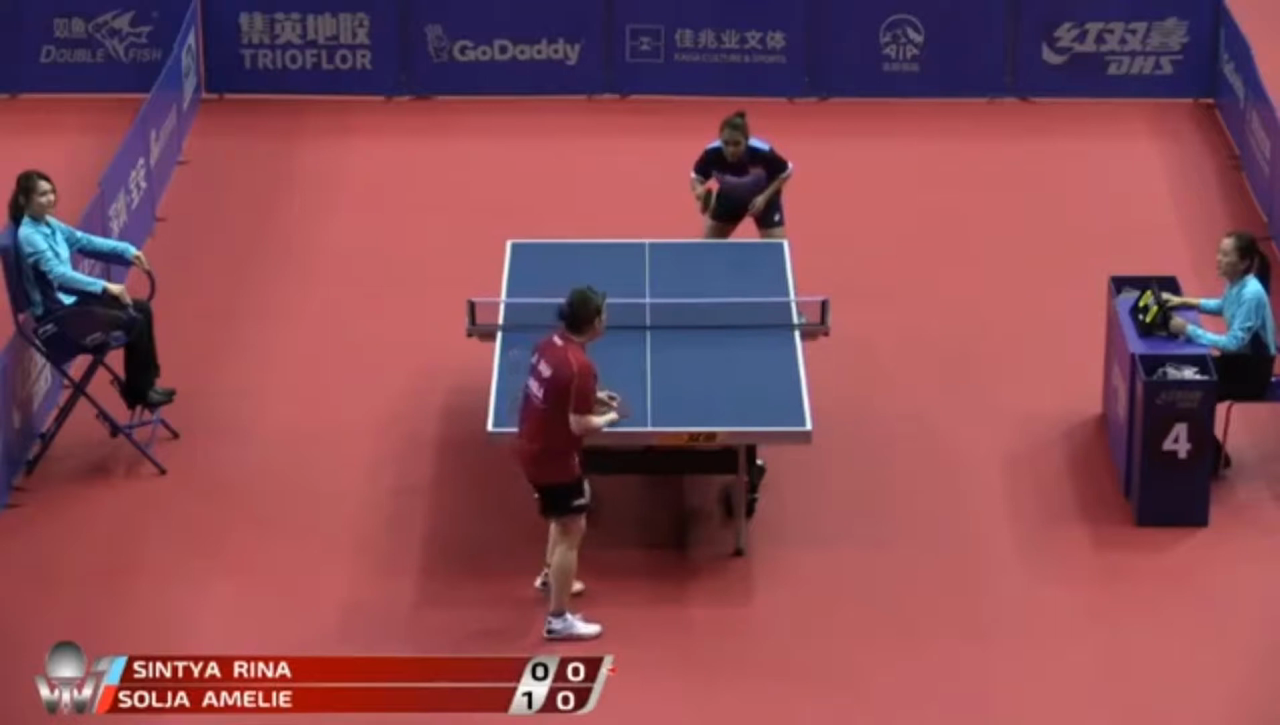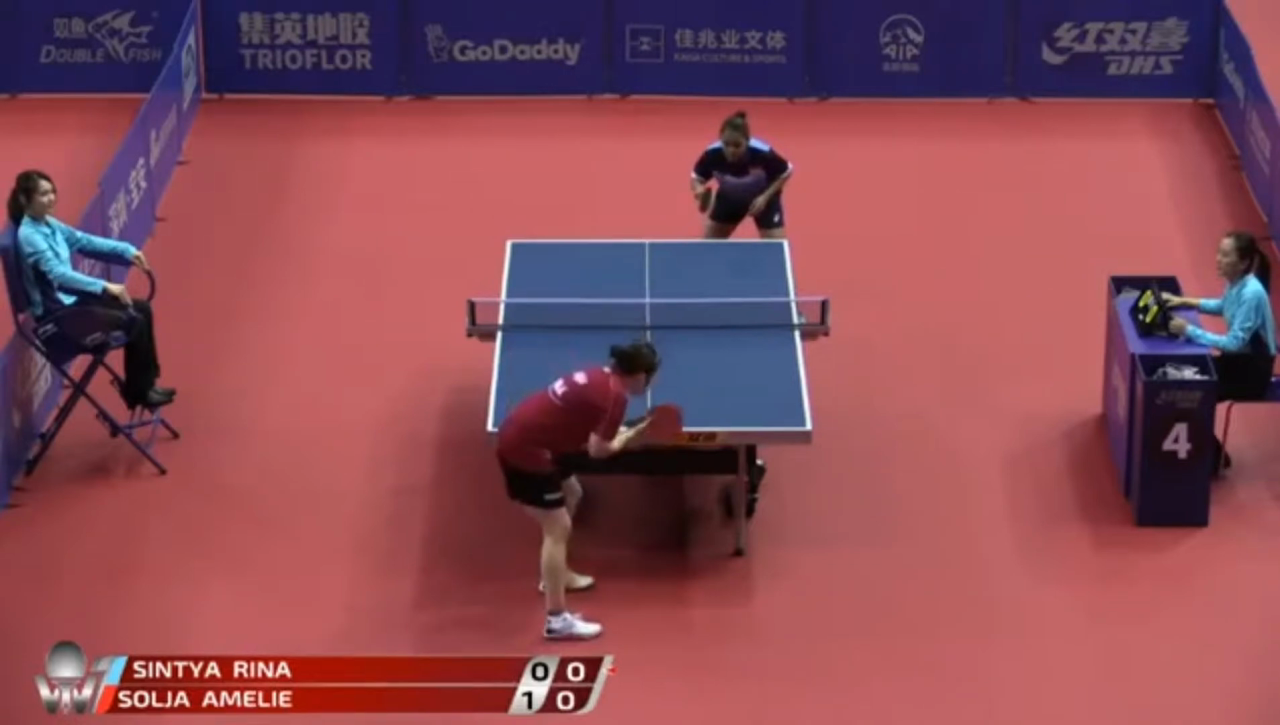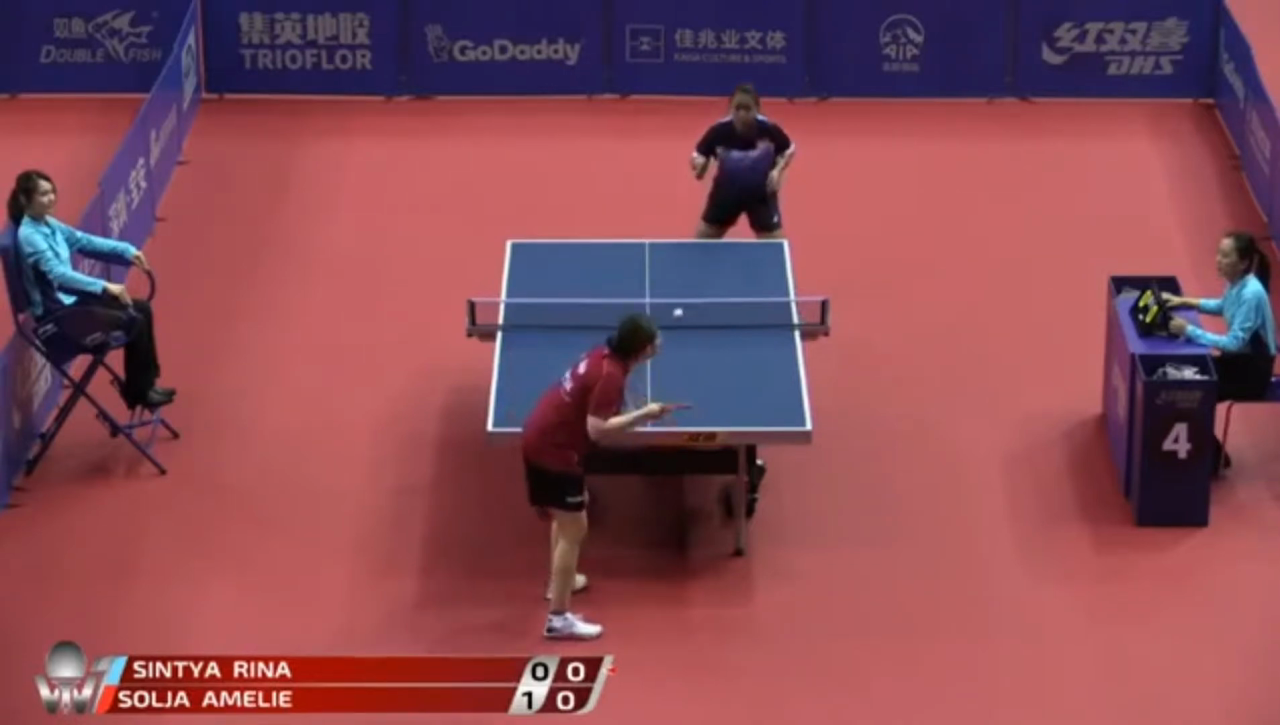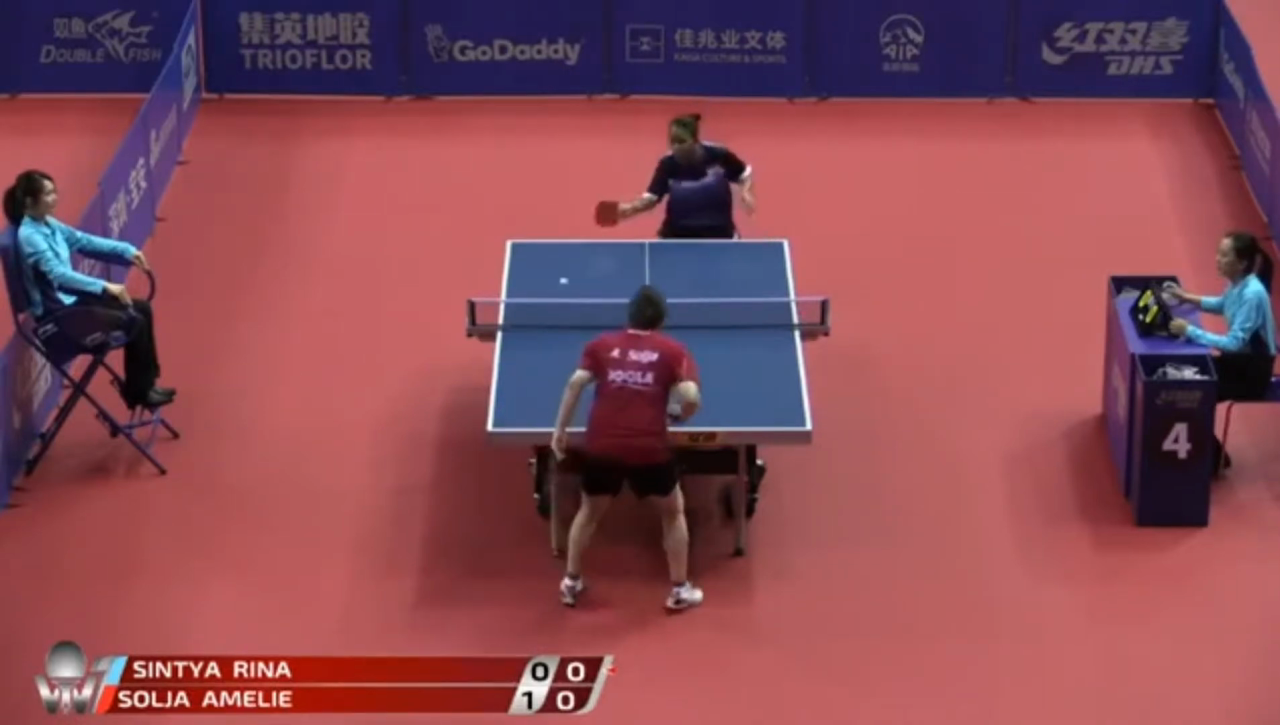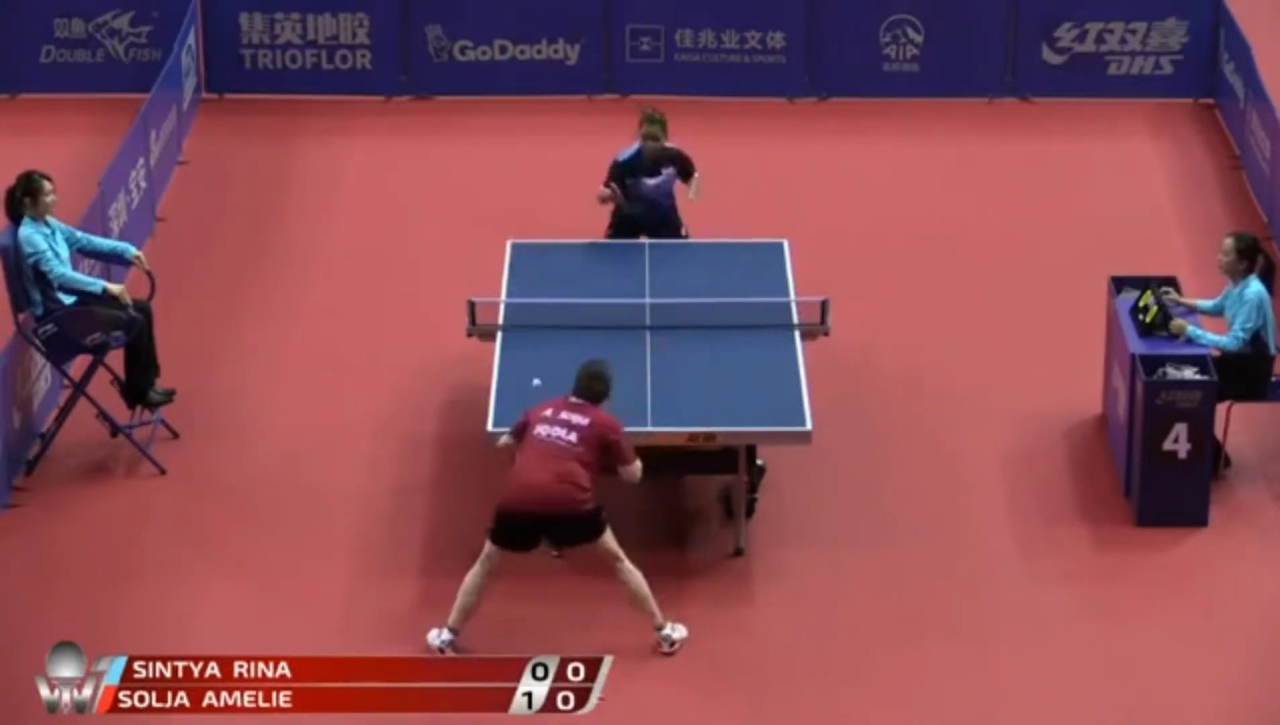
dt=0.7s
person 1, frame 1
left shoulder: (549, 344)
right shoulder: (580, 365)
right elbow: (580, 425)
left wrist: (593, 397)
right wrist: (609, 418)
left hip: (534, 446)
right hip: (554, 457)
left knee: (581, 494)
right knee: (572, 532)
left ankle: (551, 575)
right ankle: (558, 620)
person 1, frame 2
left shoulder: (600, 376)
right shoulder: (615, 396)
right elbow: (599, 449)
left wrist: (629, 431)
right wrist: (633, 433)
left hip: (521, 434)
right hip: (525, 448)
left knee: (571, 494)
right knee: (558, 529)
left ankle: (556, 575)
right ankle: (557, 620)
person 1, frame 3
left shoulder: (604, 354)
right shoulder: (610, 374)
right elbow: (597, 430)
right wrist: (643, 414)
left hip: (541, 437)
right hip: (554, 451)
left knee: (565, 513)
right knee: (573, 532)
left ankle: (561, 583)
right ankle: (558, 620)
person 1, frame 4
left shoulder: (602, 344)
right shoulder: (674, 351)
left elbow: (576, 383)
right elbow: (691, 397)
left wrist: (560, 429)
right wrist: (681, 415)
left hip: (601, 446)
right hip: (650, 449)
left knee: (590, 510)
right knee: (673, 512)
left ankle: (571, 583)
right ankle: (680, 590)
person 1, frame 5
left shoulder: (542, 409)
right shoulder: (605, 424)
left elbow: (507, 443)
right elbow: (633, 475)
right wrist: (607, 455)
left hip: (516, 500)
right hip: (568, 503)
left knee: (486, 563)
right knee: (617, 560)
left ankle: (448, 634)
right ankle: (665, 631)
person 2, frame 1
left shoulder: (1251, 294)
right shoulder: (1236, 283)
left elbow: (1233, 343)
right elbow: (1222, 306)
left wrist: (1189, 330)
right wrist: (1184, 301)
left hip: (1254, 369)
right hip: (1239, 358)
left ankle: (1215, 456)
person 2, frame 2
left shoulder: (1251, 294)
right shoulder: (1236, 283)
left elbow: (1233, 343)
right elbow: (1222, 306)
left wrist: (1189, 330)
right wrist: (1184, 301)
left hip: (1254, 369)
right hip: (1240, 357)
left ankle: (1215, 456)
person 2, frame 3
left shoulder: (1251, 293)
right shoulder: (1236, 284)
left elbow: (1233, 343)
right elbow: (1222, 306)
left wrist: (1189, 330)
right wrist: (1184, 301)
left hip: (1254, 369)
right hip: (1240, 358)
left ankle: (1215, 456)
person 2, frame 4
left shoulder: (1252, 294)
right shoulder: (1237, 284)
left elbow: (1233, 343)
right elbow: (1221, 305)
left wrist: (1189, 331)
right wrist: (1185, 297)
left hip: (1254, 369)
right hip: (1240, 358)
left ankle: (1214, 456)
person 2, frame 5
left shoulder: (1253, 294)
right shoulder: (1237, 284)
left elbow: (1234, 343)
right elbow: (1217, 307)
left wrist: (1189, 331)
right wrist: (1182, 301)
left hip: (1254, 370)
right hip: (1239, 358)
left ankle: (1215, 456)
person 3, frame 1
left shoulder: (49, 223)
right shoulder: (28, 235)
left elbow: (85, 240)
right elbow: (58, 274)
left wrist: (126, 250)
right wrist: (104, 286)
left hip: (72, 296)
right hip: (56, 310)
left knee: (142, 309)
right knee: (134, 322)
left ankle: (146, 382)
right ankle: (138, 392)
person 3, frame 2
left shoulder: (48, 223)
right shoulder: (28, 235)
left elbow: (85, 240)
right elbow: (58, 274)
left wrist: (126, 250)
right wrist: (104, 286)
left hip: (72, 296)
right hip: (56, 310)
left knee: (142, 309)
right knee: (134, 322)
left ankle: (145, 382)
right ankle: (138, 392)
person 3, frame 3
left shoulder: (48, 223)
right shoulder: (28, 236)
left elbow: (84, 241)
right elbow: (58, 274)
left wrist: (126, 250)
right wrist: (104, 286)
left hip: (71, 296)
right hip: (56, 310)
left knee: (142, 309)
right knee: (134, 322)
left ankle: (145, 382)
right ankle: (138, 392)
person 3, frame 4
left shoulder: (48, 223)
right shoulder: (29, 236)
left elbow: (84, 240)
right elbow: (58, 274)
left wrist: (126, 250)
right wrist: (104, 286)
left hip: (72, 296)
right hip: (57, 310)
left knee: (142, 309)
right knee: (134, 322)
left ankle: (146, 382)
right ankle: (139, 392)
person 3, frame 5
left shoulder: (47, 223)
right shoulder: (29, 236)
left elbow: (84, 240)
right elbow: (58, 274)
left wrist: (126, 250)
right wrist: (104, 286)
left hip: (72, 296)
right hip: (57, 311)
left knee: (142, 309)
right knee: (134, 323)
left ankle: (145, 382)
right ankle: (138, 392)
